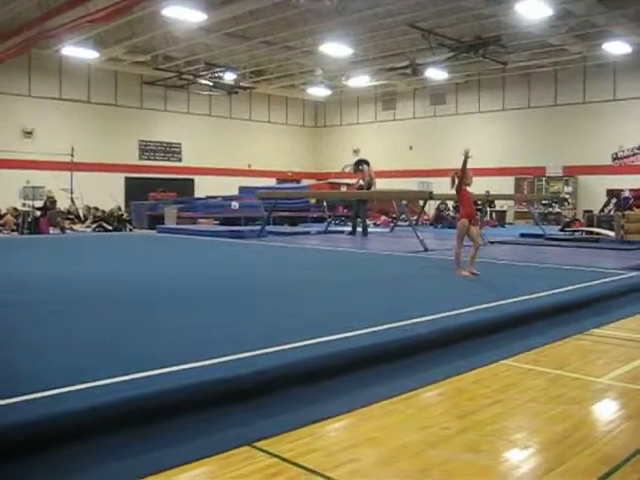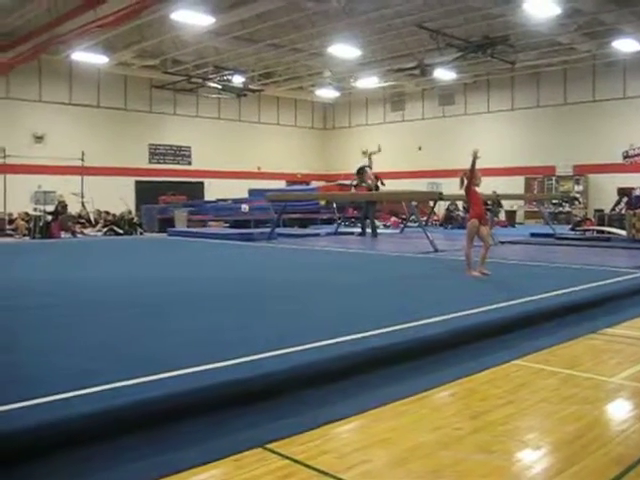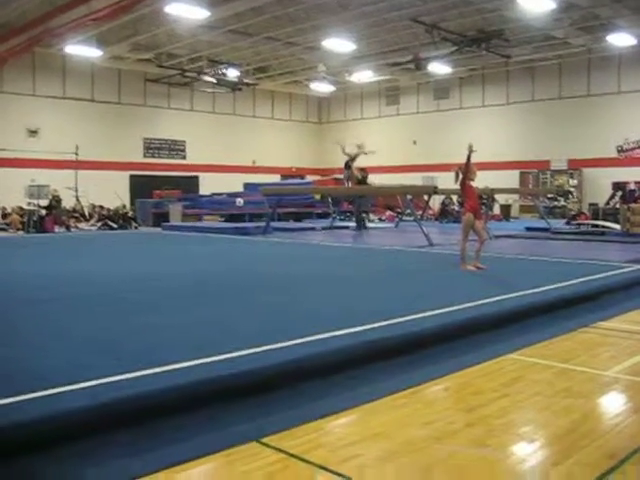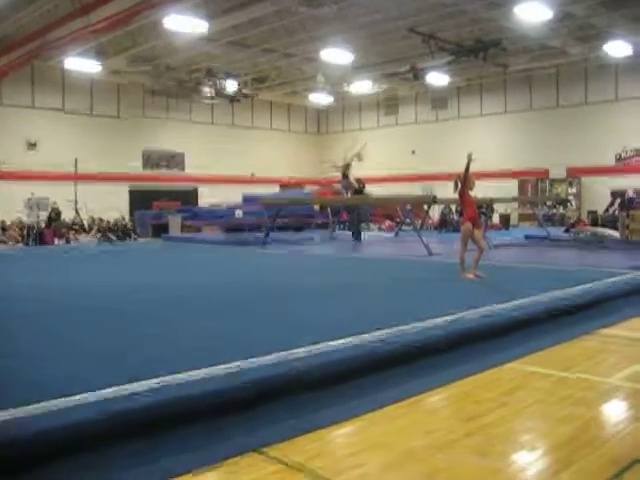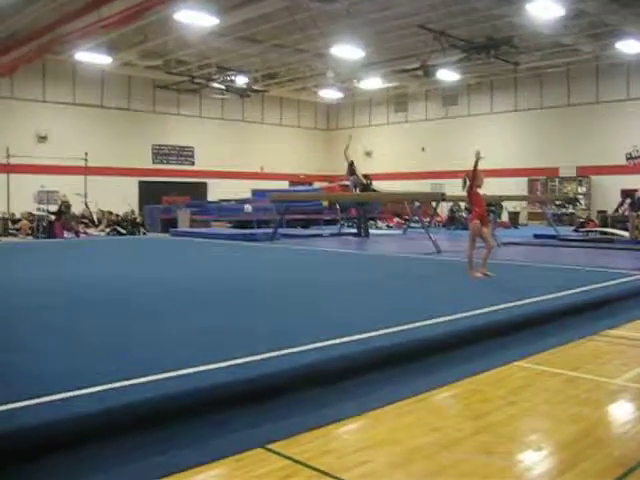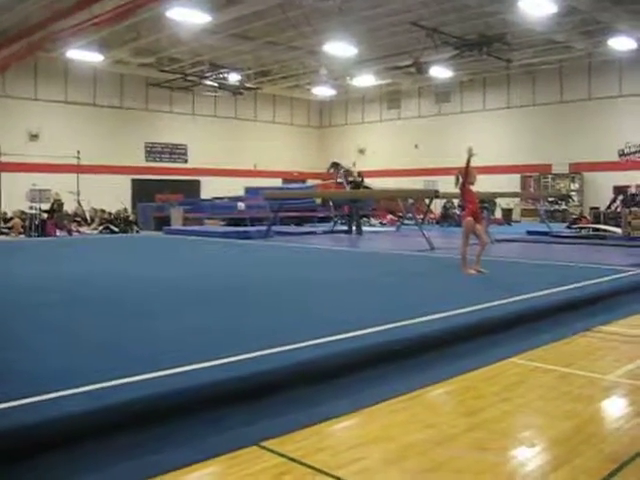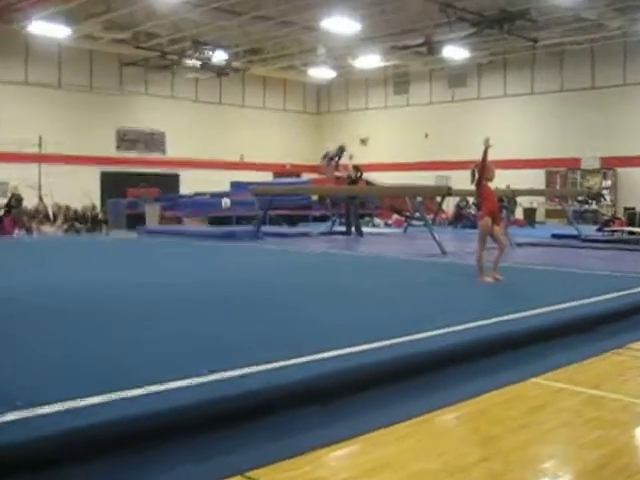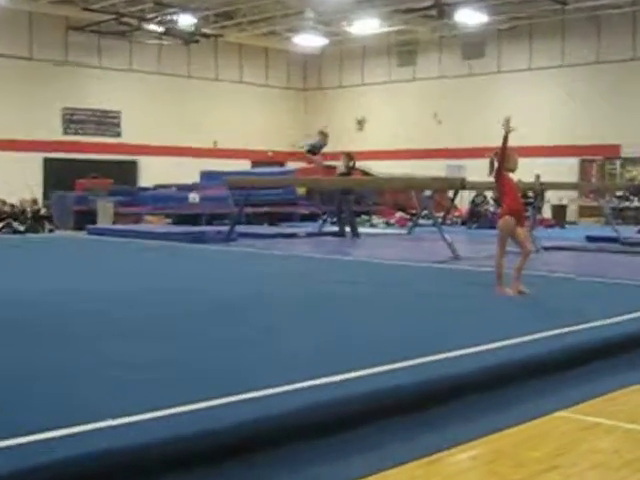
dt=0.4s
person 1, frame 1
left shoulder: (467, 192)
right shoulder: (459, 189)
left elbow: (472, 208)
right elbow: (462, 172)
left wrist: (476, 222)
right wrist: (465, 158)
left hip: (470, 220)
right hip: (463, 219)
left knee: (478, 243)
right knee: (459, 245)
left ankle: (470, 267)
right ankle: (459, 269)
person 1, frame 2
left shoulder: (476, 192)
right shoulder: (468, 189)
left elbow: (481, 208)
right elbow: (470, 173)
left wrist: (486, 223)
right wrist: (474, 159)
left hip: (480, 220)
right hip: (473, 219)
left knee: (488, 243)
right knee: (469, 245)
left ankle: (480, 267)
right ankle: (469, 270)
person 1, frame 3
left shoulder: (471, 187)
right shoulder: (463, 184)
left elbow: (476, 202)
right elbow: (466, 168)
left wrist: (481, 217)
right wrist: (469, 153)
left hip: (474, 214)
right hip: (468, 213)
left knee: (483, 237)
right knee: (464, 239)
left ankle: (475, 262)
right ankle: (464, 264)
person 1, frame 4
left shoulder: (469, 196)
right shoulder: (462, 193)
left elbow: (475, 212)
right elbow: (465, 176)
left wrist: (480, 226)
right wrist: (468, 162)
left hip: (473, 223)
right hip: (467, 222)
left knee: (482, 246)
right knee: (464, 248)
left ankle: (474, 270)
right ankle: (464, 272)
person 1, frame 5
left shoulder: (477, 193)
right shoulder: (470, 191)
left elbow: (483, 209)
right elbow: (473, 174)
left wrist: (488, 223)
right wrist: (477, 160)
left hip: (481, 221)
right hip: (475, 220)
left knee: (490, 244)
right knee: (472, 246)
left ankle: (483, 268)
right ankle: (472, 270)
person 1, frame 6
left shoulder: (470, 190)
right shoulder: (463, 187)
left elbow: (476, 207)
right elbow: (466, 170)
left wrist: (481, 220)
right wrist: (469, 157)
left hip: (474, 218)
right hip: (468, 217)
left knee: (484, 241)
right knee: (465, 243)
left ankle: (476, 265)
right ankle: (465, 267)
person 1, frame 7
left shoulder: (488, 188)
right shoulder: (480, 184)
left elbow: (494, 206)
right elbow: (482, 165)
left wrist: (499, 222)
right wrist: (486, 149)
left hip: (492, 219)
right hip: (485, 218)
left knee: (502, 245)
right knee: (481, 248)
left ankle: (493, 272)
right ankle: (481, 275)
person 1, frame 8
left shoulder: (510, 180)
right shoulder: (500, 176)
left elbow: (517, 202)
left wrist: (523, 222)
left hip: (515, 218)
right hip: (506, 217)
left knee: (527, 249)
right knee: (501, 252)
